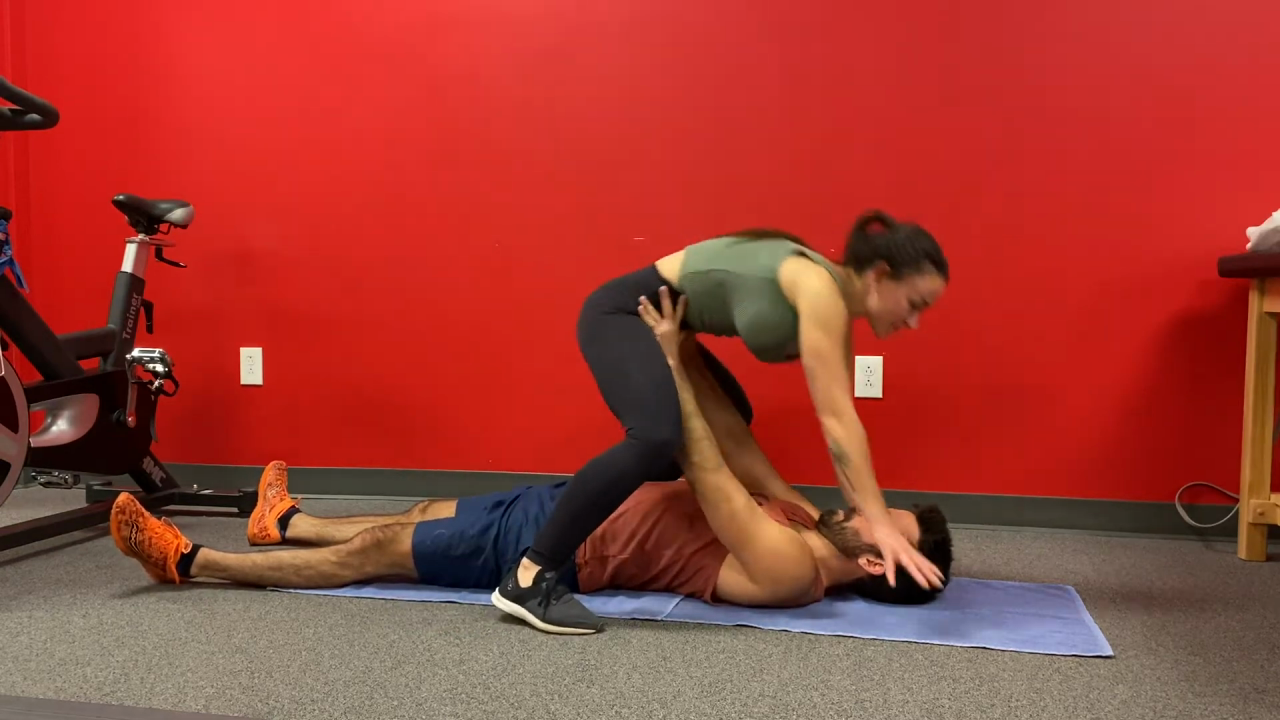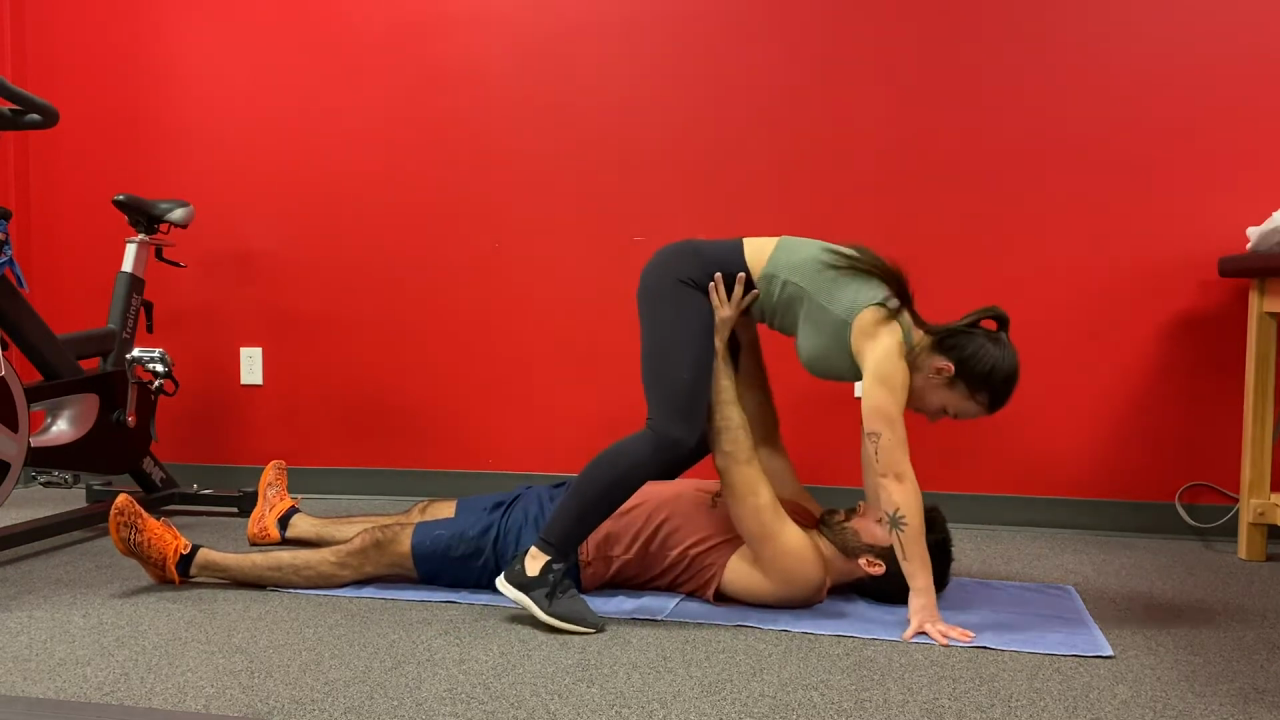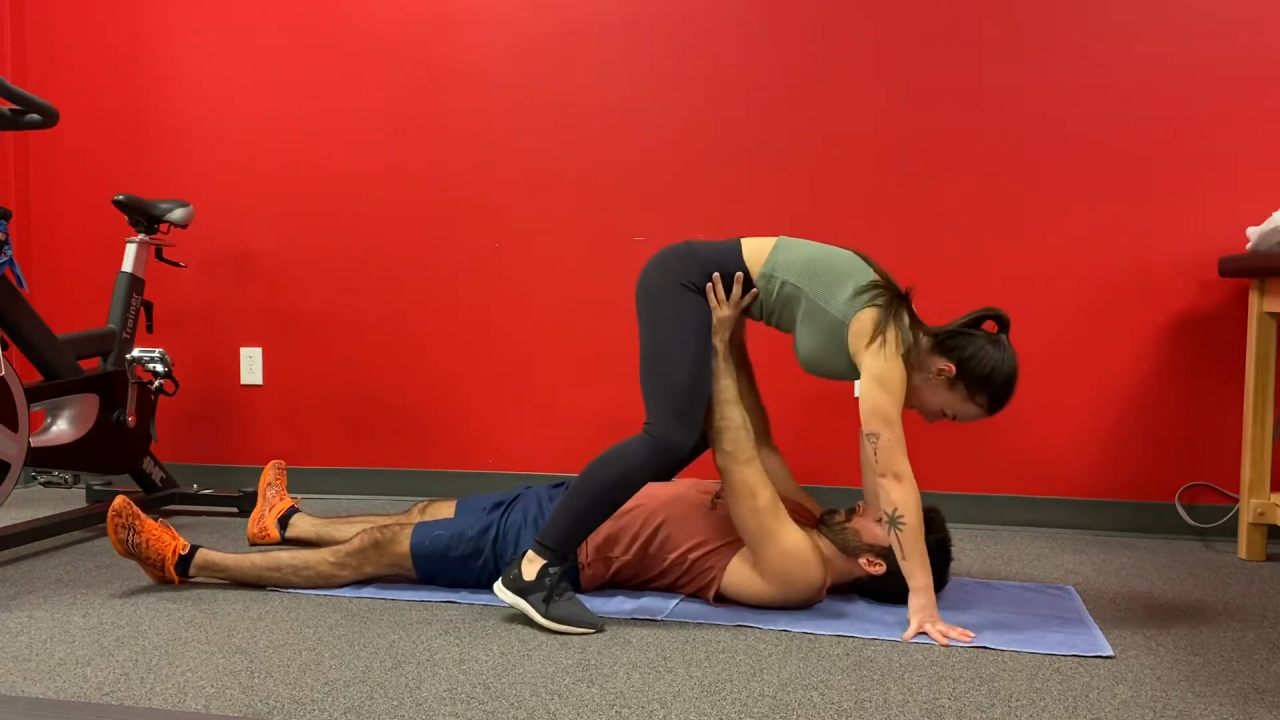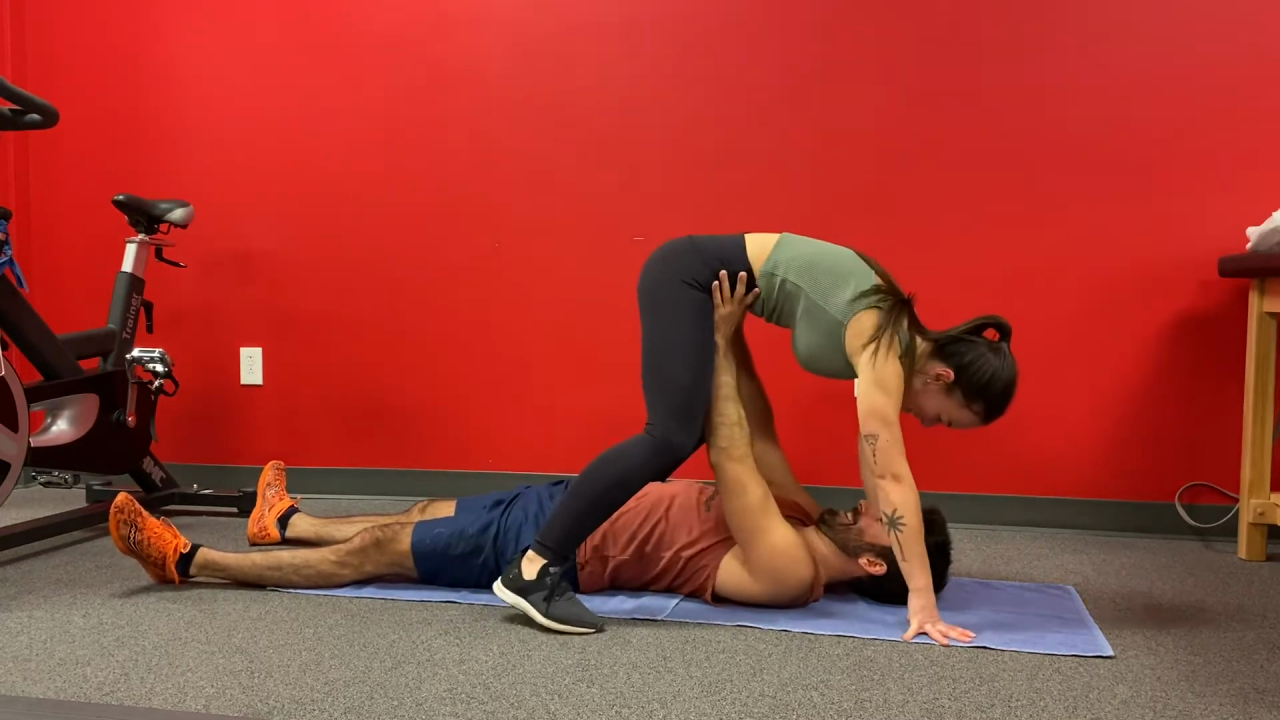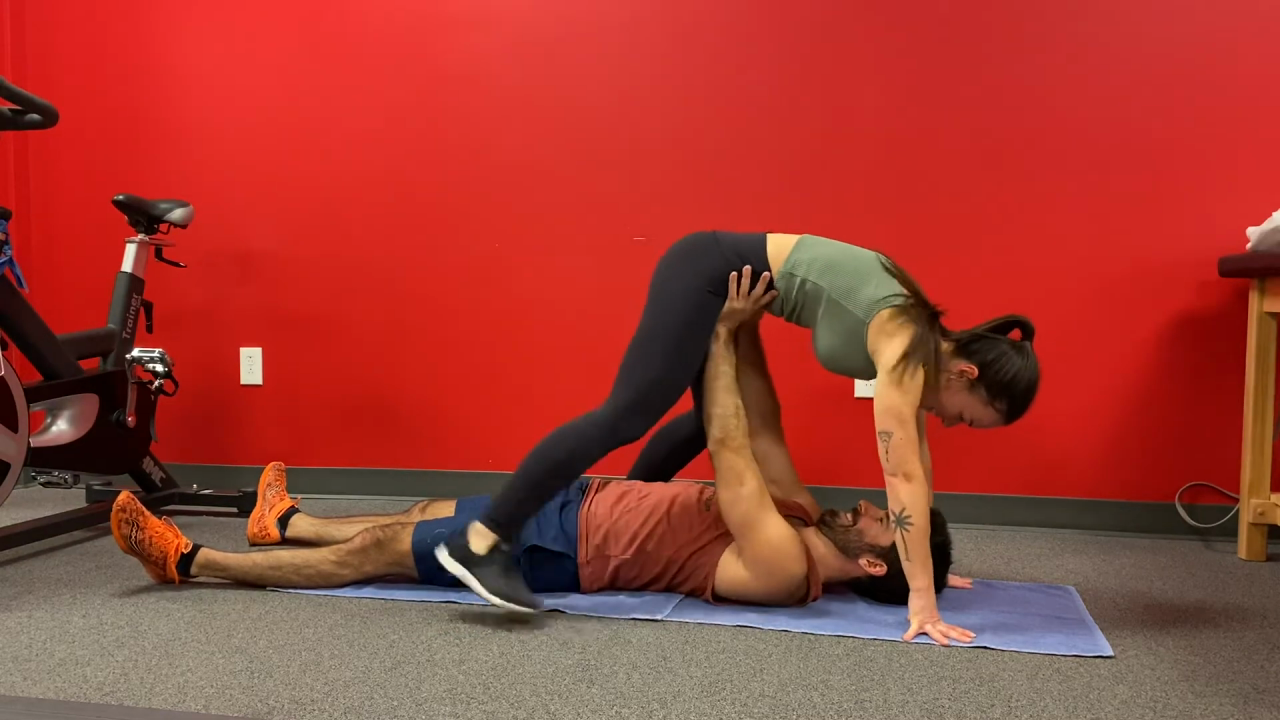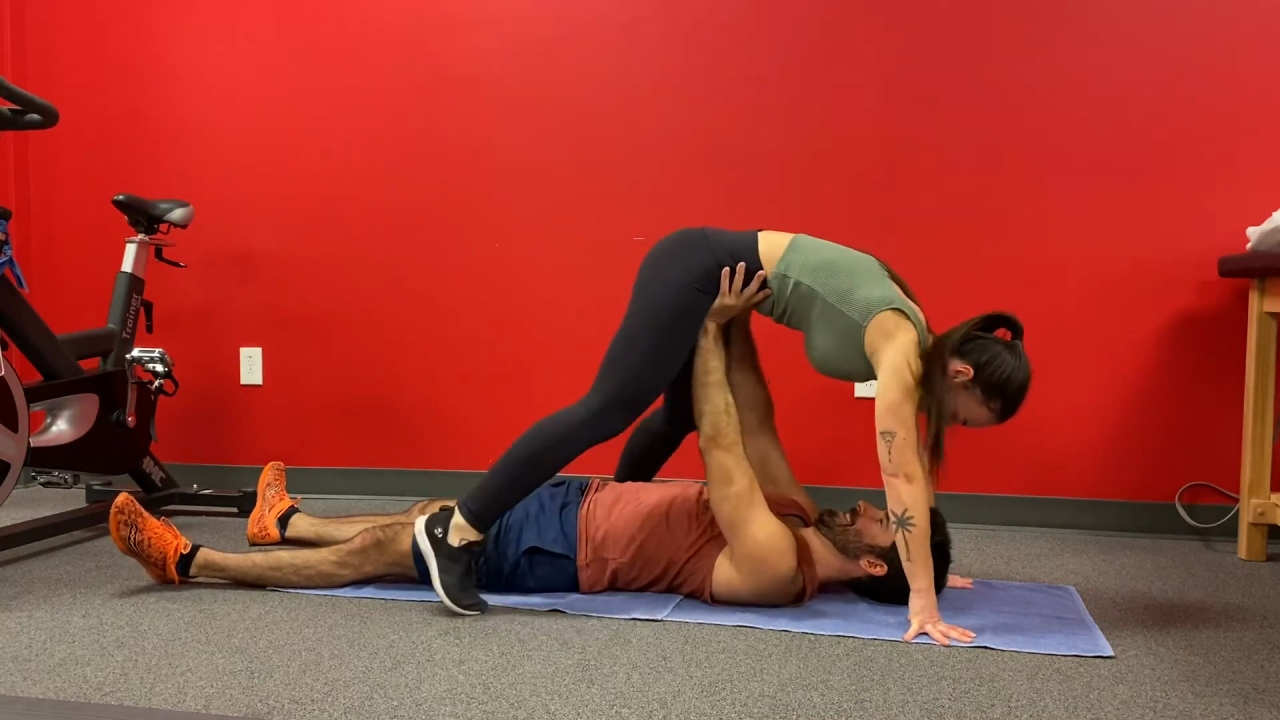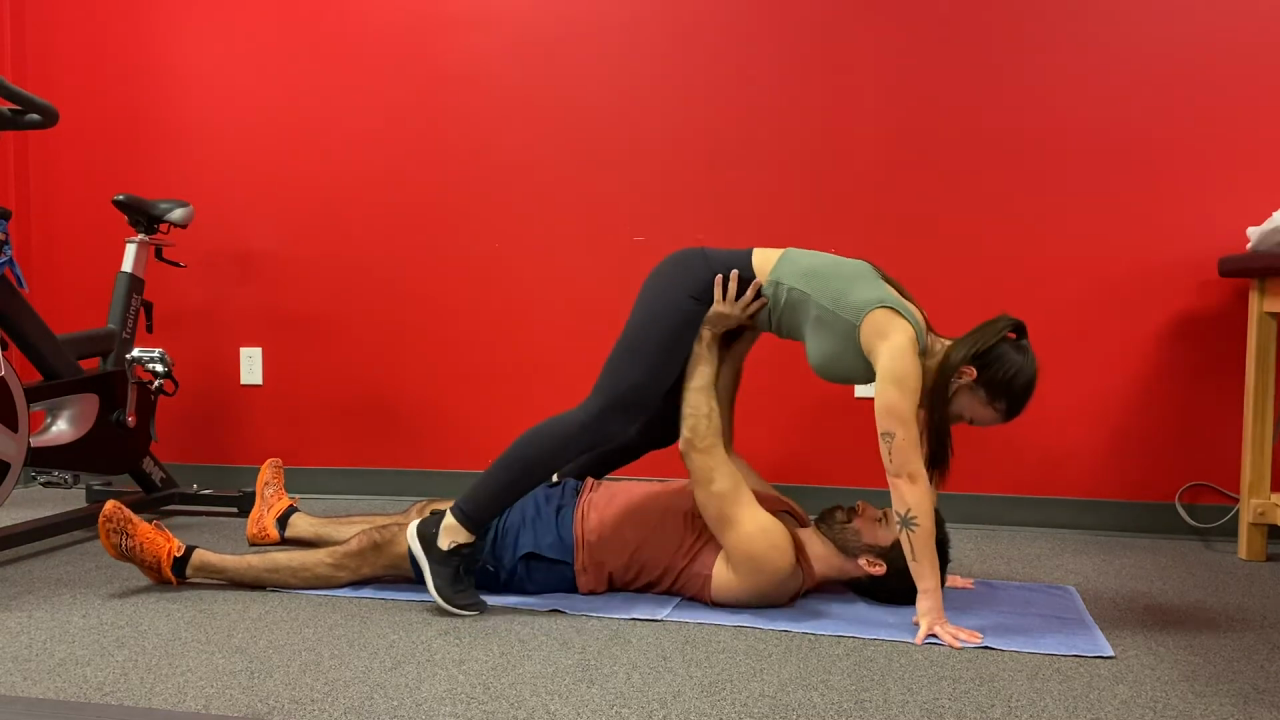
dt=0.3s
person 1, frame 1
left shoulder: (791, 573)
right shoulder: (804, 524)
left elbow: (707, 479)
right elbow: (733, 449)
left wrist: (668, 363)
right wrist: (682, 350)
left hip: (563, 547)
left knee: (378, 553)
right knee: (422, 515)
left ankle: (188, 560)
right ankle: (284, 522)
person 1, frame 2
left shoulder: (799, 573)
right shoulder: (808, 524)
left elbow: (735, 469)
right elbow: (756, 448)
left wrist: (714, 351)
right wrist: (733, 344)
left hip: (563, 547)
left knee: (378, 554)
right knee: (424, 517)
left ankle: (189, 560)
right ankle: (284, 524)
person 1, frame 3
left shoulder: (797, 573)
right shoulder: (805, 523)
left elbow: (738, 468)
right elbow: (752, 453)
left wrist: (717, 346)
right wrist: (732, 341)
right hip: (577, 503)
left knee: (378, 554)
right knee: (422, 515)
left ankle: (187, 560)
right ankle: (284, 523)
person 1, frame 4
left shoulder: (789, 572)
right shoulder: (804, 522)
left elbow: (731, 460)
right elbow: (751, 444)
left wrist: (718, 341)
right wrist: (733, 333)
left hip: (564, 546)
left knee: (378, 553)
right knee: (423, 516)
left ankle: (190, 559)
right ankle: (285, 523)
person 1, frame 5
left shoulder: (784, 568)
right shoulder: (801, 523)
left elbow: (730, 455)
right elbow: (761, 438)
left wrist: (719, 333)
right wrist: (743, 328)
left hip: (561, 547)
right hip: (583, 503)
left knee: (377, 554)
right knee: (423, 516)
left ankle: (189, 560)
right ankle: (283, 524)
person 1, frame 6
left shoulder: (779, 567)
right shoulder: (800, 525)
left elbow: (723, 452)
right elbow: (756, 432)
left wrist: (708, 330)
right wrist: (735, 325)
left hip: (561, 548)
right hip: (583, 502)
left knee: (379, 553)
right knee: (424, 515)
left ankle: (190, 561)
right ankle: (284, 524)
person 1, frame 7
left shoulder: (774, 565)
right shoulder: (795, 530)
left elbow: (700, 455)
right elbow: (720, 454)
left wrist: (708, 339)
right wrist: (738, 353)
left hip: (560, 549)
right hip: (580, 503)
left knee: (375, 552)
right knee: (420, 516)
left ankle: (183, 561)
right ankle: (283, 522)
person 2, frame 1
left shoulder: (834, 306)
right shoulder: (820, 289)
left elbow: (841, 423)
right elbow: (836, 418)
left wrist: (865, 515)
right wrist: (879, 525)
right hip: (624, 312)
right knee: (657, 439)
right ankle: (530, 577)
person 2, frame 2
left shoulder: (902, 337)
right shoulder: (887, 346)
left elbow: (879, 464)
right elbow: (895, 477)
right wrist: (923, 599)
left hip: (715, 288)
right hip: (689, 278)
left knee: (711, 430)
right knee: (673, 435)
left ankle: (611, 525)
right ankle: (537, 567)
person 2, frame 3
left shoulder: (903, 339)
right shoulder: (884, 344)
left elbow: (876, 459)
right elbow: (893, 474)
right wrist: (922, 598)
left hip: (710, 286)
right hip: (687, 279)
left knee: (705, 426)
right knee: (671, 436)
left ankle: (600, 520)
right ankle: (533, 570)
person 2, frame 4
left shoulder: (902, 341)
right shoulder: (883, 346)
left elbow: (876, 460)
right elbow: (892, 475)
right wrist: (921, 599)
left hip: (711, 279)
right hip: (689, 274)
left knee: (710, 419)
right knee: (672, 435)
left ankle: (610, 519)
right ankle: (534, 571)
person 2, frame 5
left shoulder: (927, 343)
right shoulder: (906, 343)
left elbow: (917, 461)
right elbow: (902, 475)
left wrist: (923, 565)
right wrist: (922, 600)
left hip: (730, 278)
right hip: (709, 269)
right knee: (626, 416)
right ankle: (482, 542)
person 2, frame 6
left shoulder: (920, 346)
right shoulder: (902, 346)
left elbow: (916, 462)
right elbow: (902, 475)
left wrist: (922, 567)
right wrist: (922, 602)
left hip: (716, 274)
right hip: (697, 267)
left knee: (686, 413)
right knee: (607, 410)
right ankle: (458, 529)
person 2, frame 7
left shoulder: (922, 346)
right shoulder: (900, 345)
left elbow: (917, 464)
right elbow: (905, 477)
left wrist: (927, 568)
right wrist: (929, 601)
left hip: (722, 299)
right hip: (702, 286)
left knee: (661, 426)
right knee: (605, 416)
right ankle: (450, 533)
